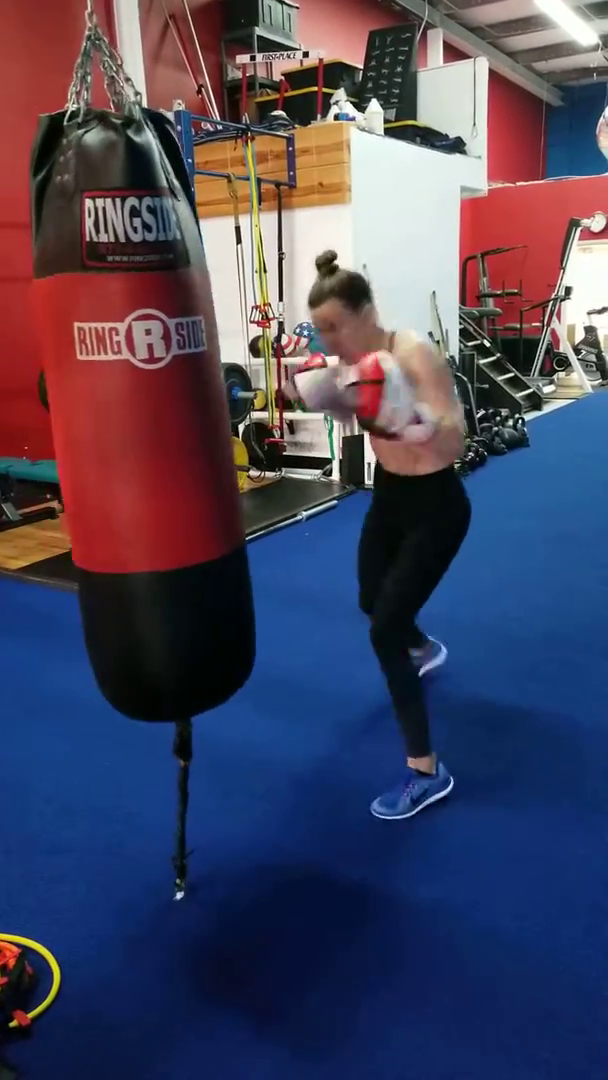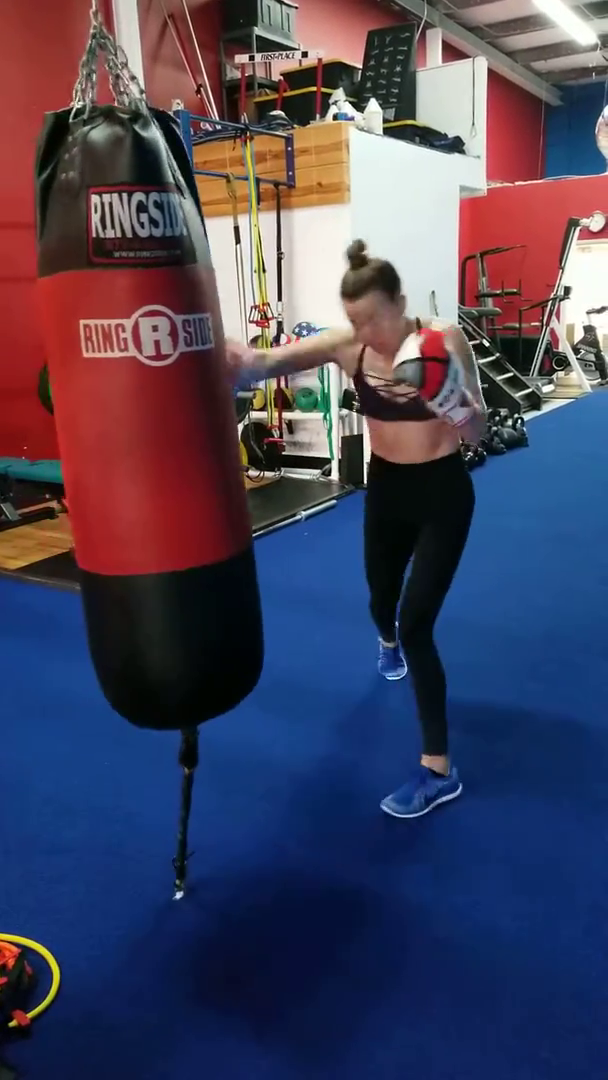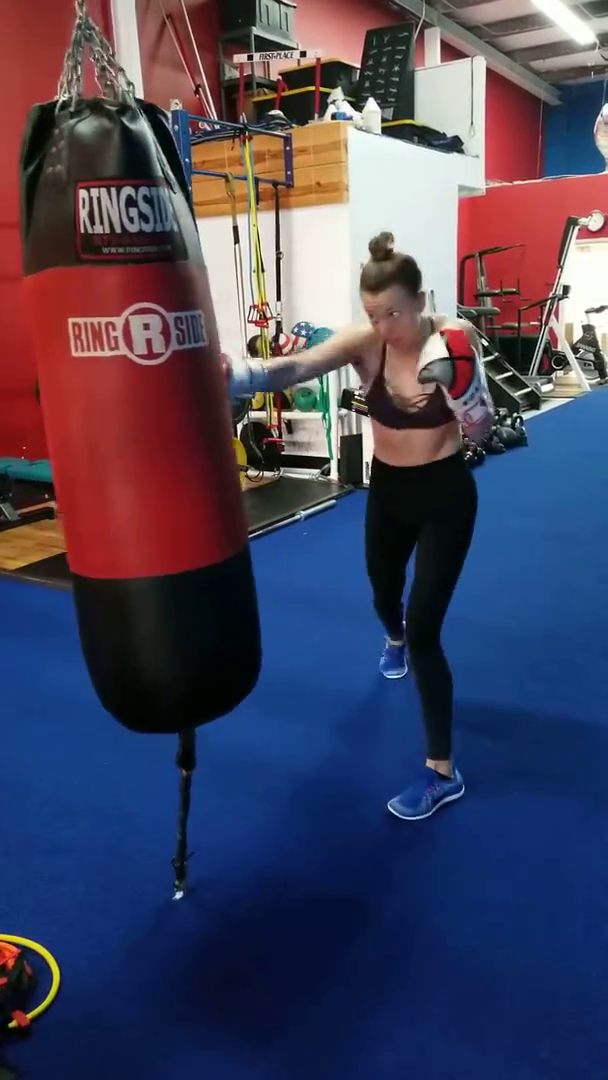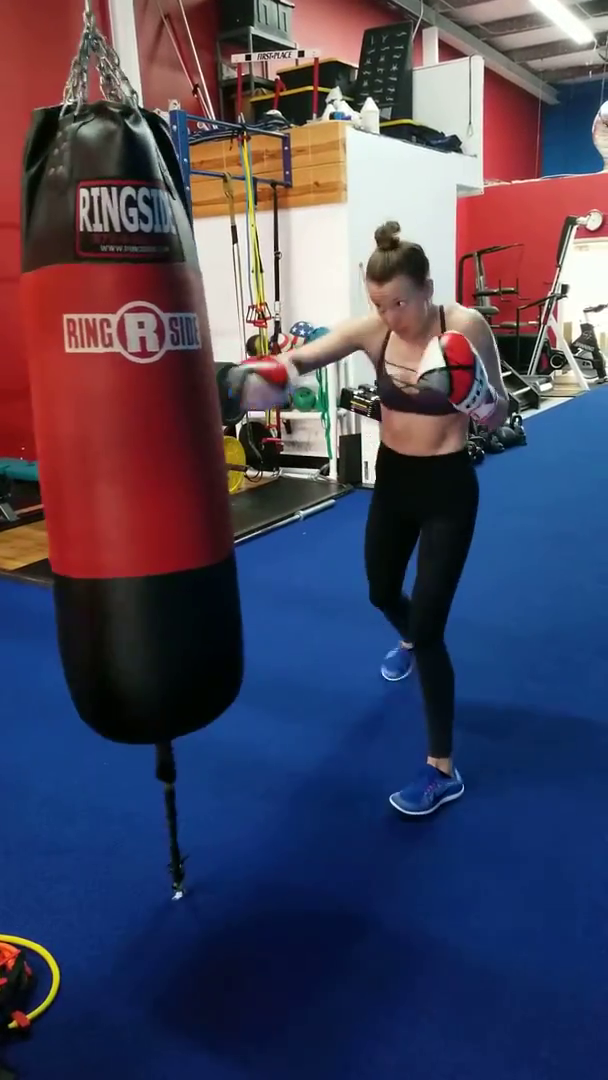
dt=0.1s
person 1, frame 1
left shoulder: (413, 352)
right shoulder: (354, 352)
left elbow: (452, 441)
left hip: (436, 504)
right hip: (389, 495)
left knee: (385, 632)
right knee: (375, 603)
left ankle: (426, 770)
right ankle: (421, 647)
person 1, frame 2
left shoulder: (444, 338)
right shoulder: (350, 343)
left elbow: (476, 431)
right elbow: (275, 359)
right wrist: (233, 359)
left hip: (442, 493)
right hip: (387, 488)
left knee: (416, 625)
right knee: (382, 601)
left ankle: (438, 770)
right ankle: (392, 641)
person 1, frame 3
left shoulder: (456, 338)
right shoulder: (359, 343)
left elbow: (482, 431)
right elbow: (292, 368)
right wrist: (242, 374)
left hip: (444, 494)
right hip: (387, 489)
left knee: (423, 632)
right knee: (383, 600)
left ankle: (441, 771)
right ankle: (396, 640)
person 1, frame 4
left shoulder: (467, 325)
right shoulder: (373, 331)
left elbow: (496, 422)
right elbow: (305, 356)
left hip: (448, 488)
right hip: (392, 480)
left knee: (427, 624)
right knee: (381, 592)
left ankle: (442, 769)
right ankle: (410, 642)
